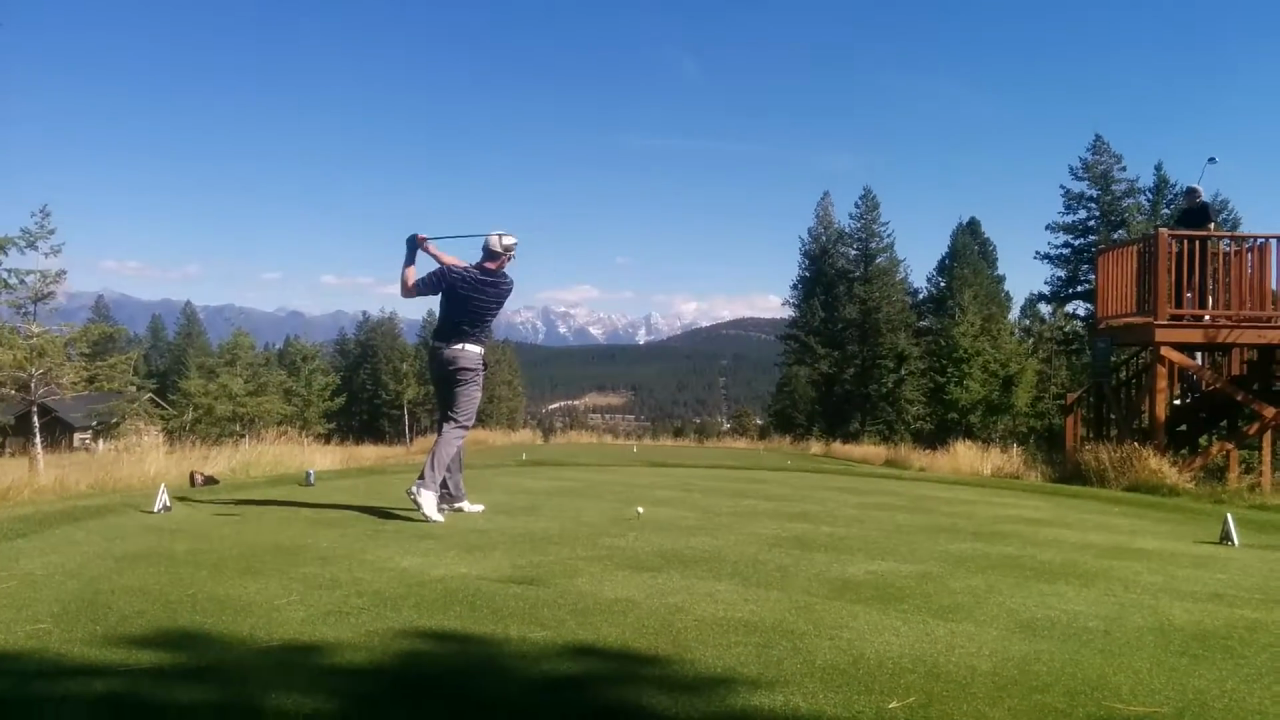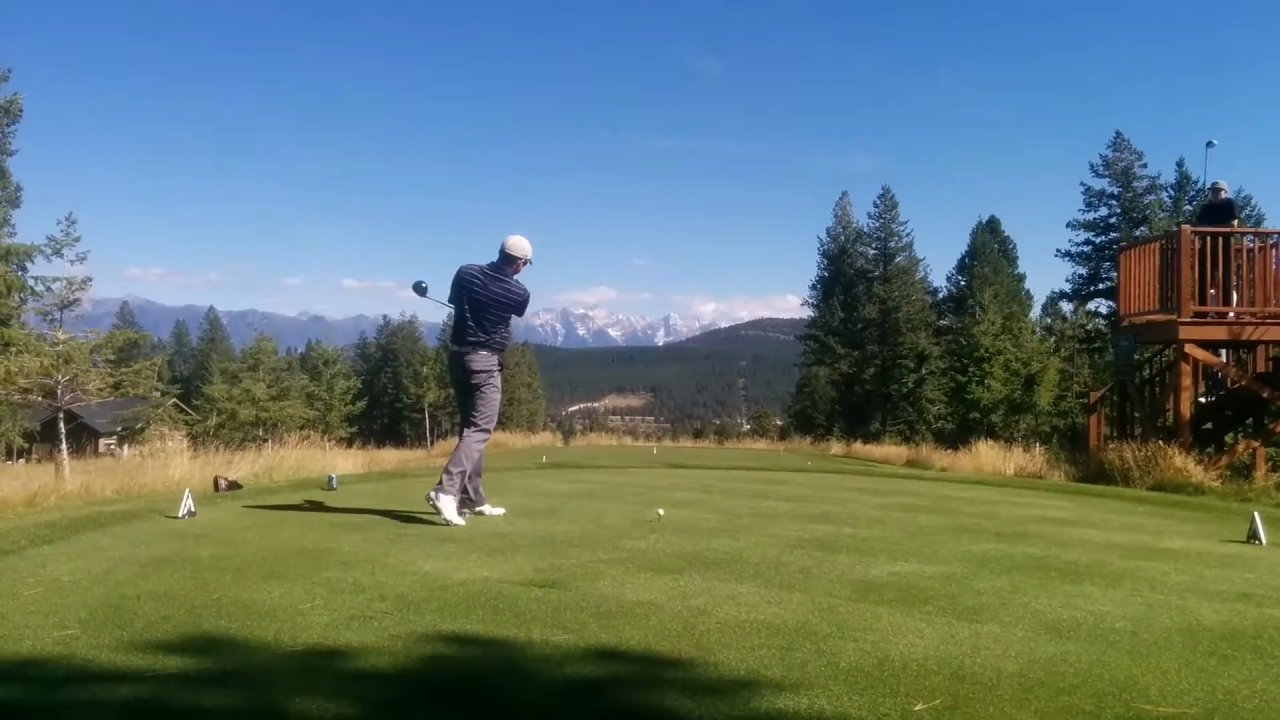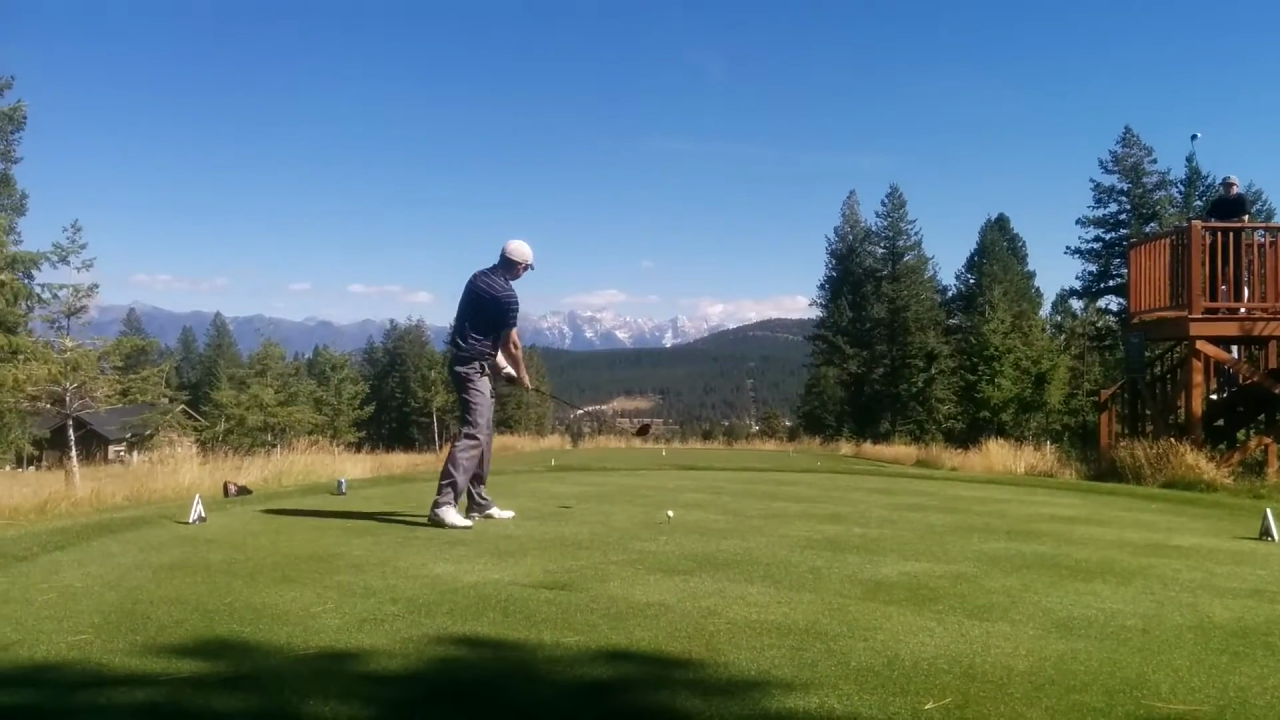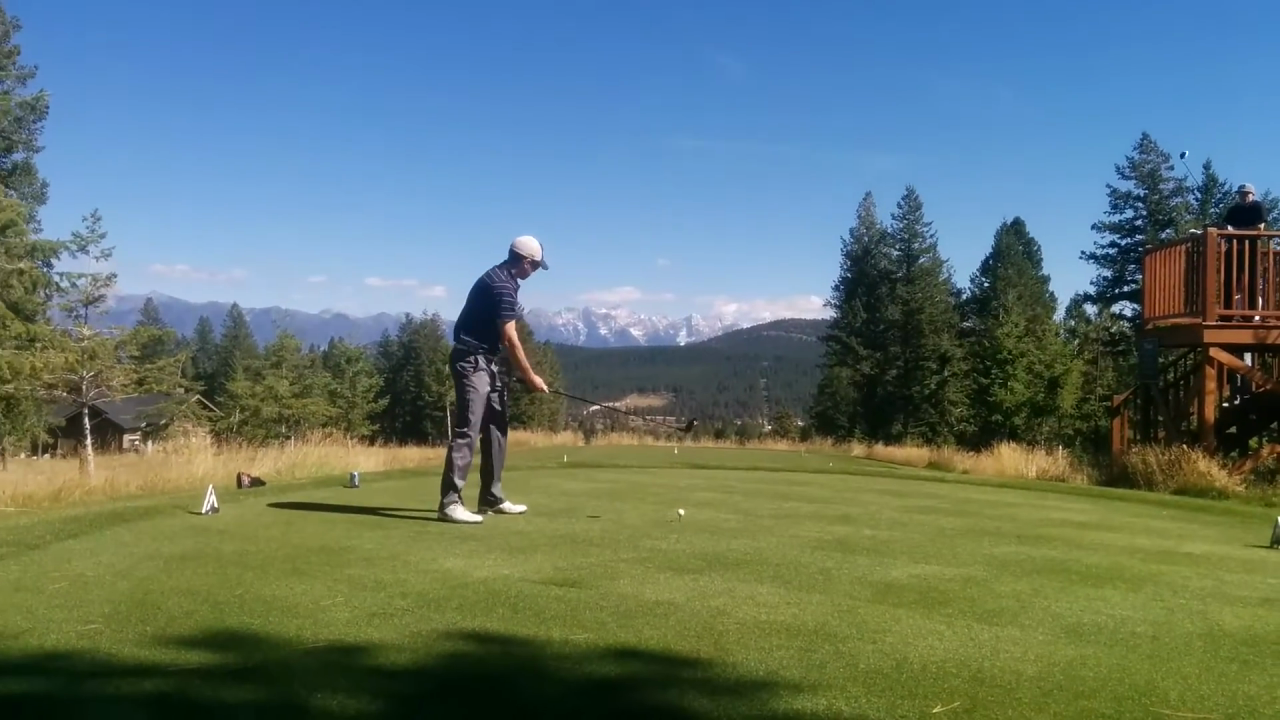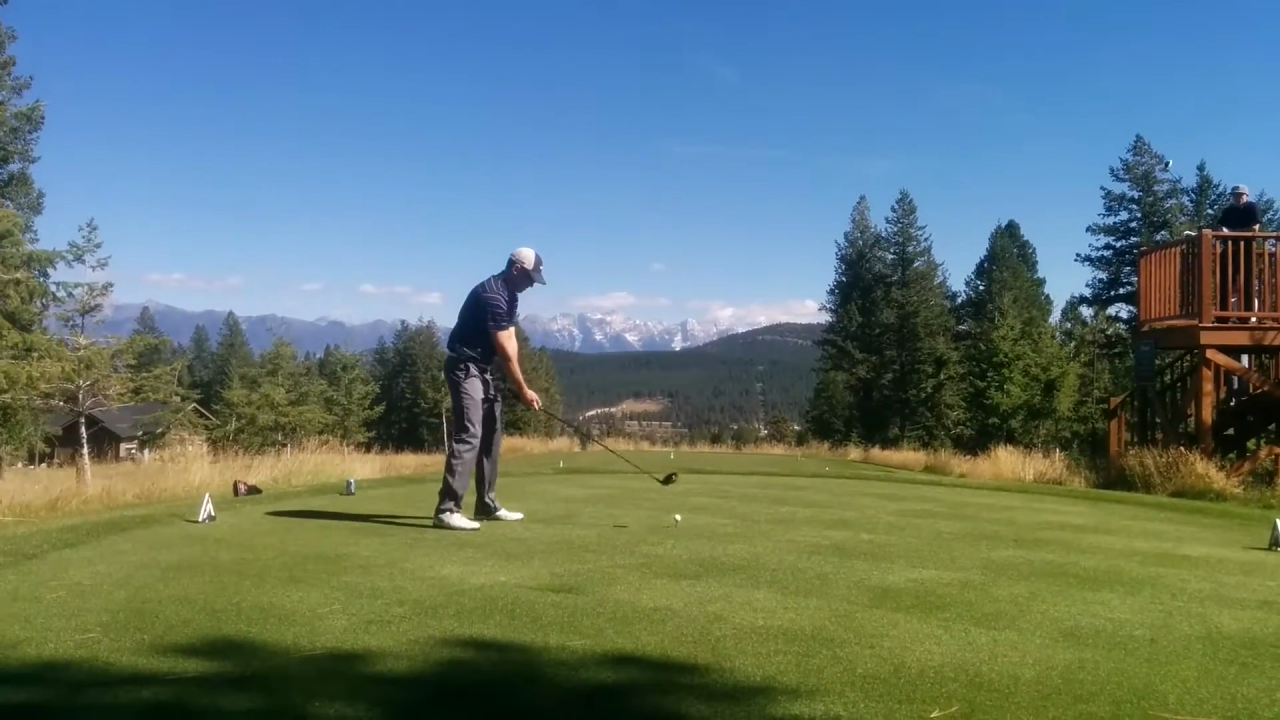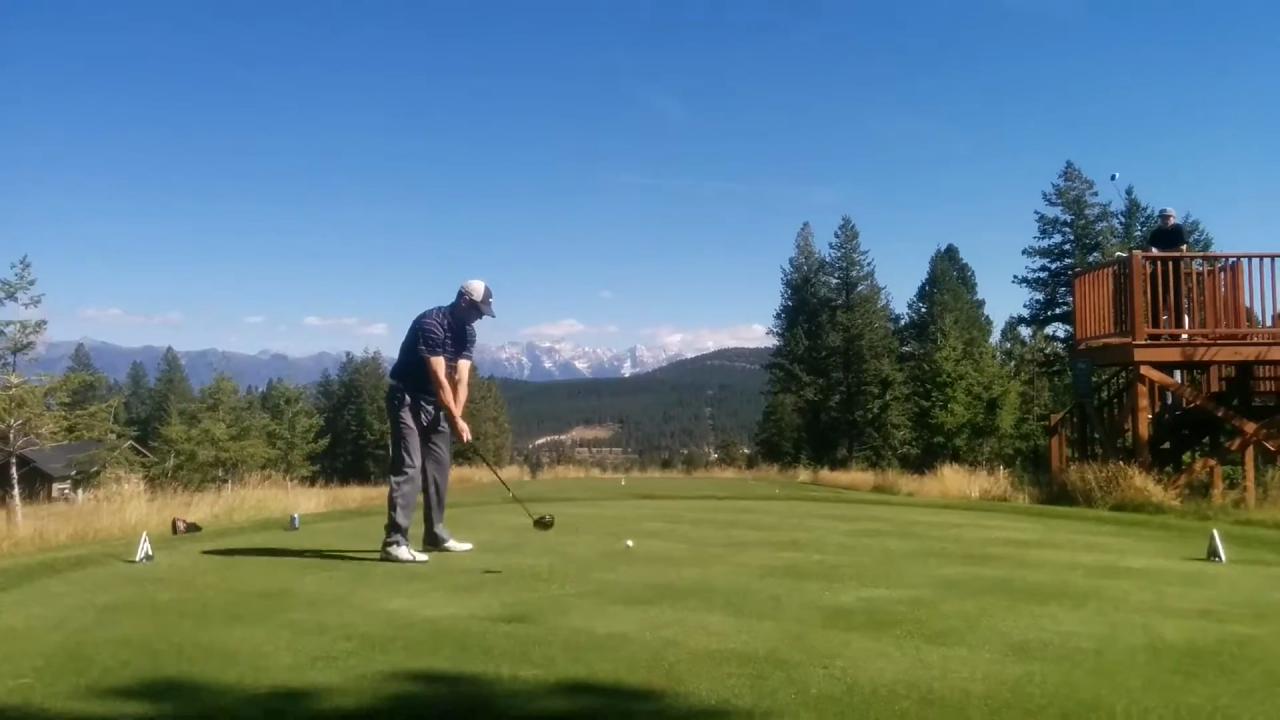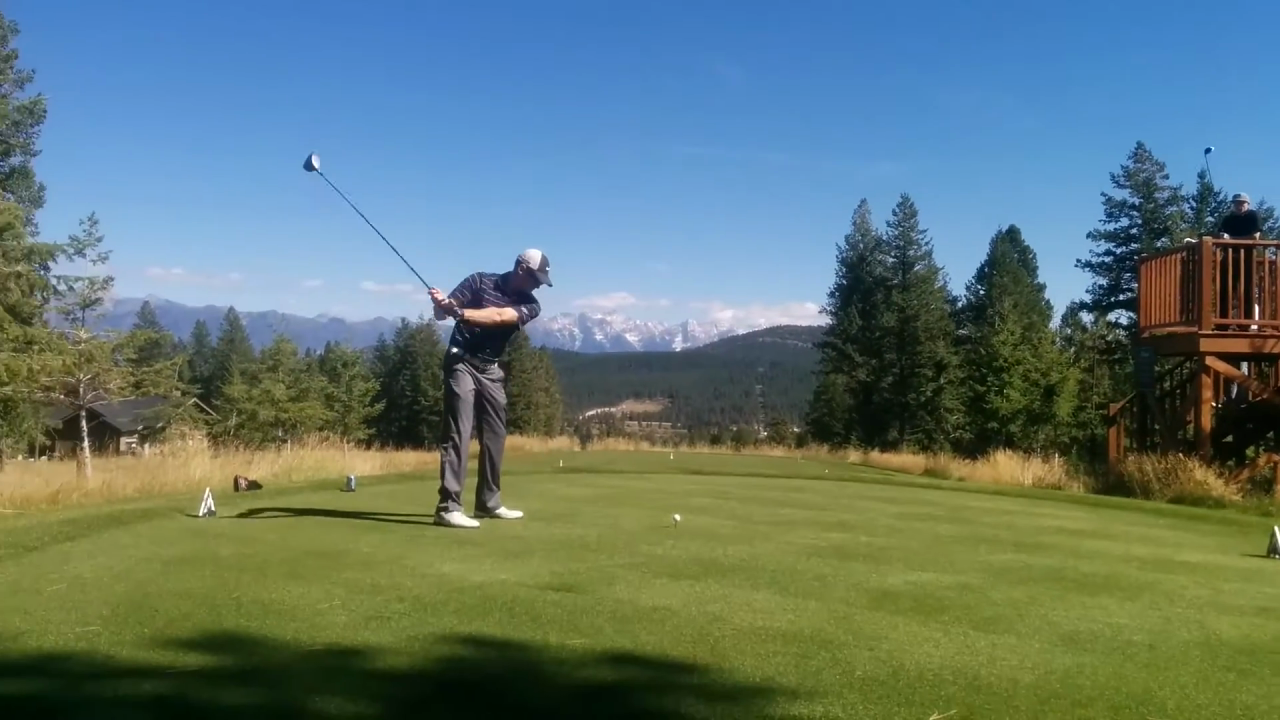
dt=0.3s
person 1, frame 1
left shoulder: (449, 275)
right shoulder: (505, 285)
left elbow: (408, 290)
left wrist: (411, 254)
right wrist: (431, 250)
left hip: (439, 354)
right hip: (468, 358)
left knee: (450, 423)
right knee: (457, 426)
left ankle: (452, 495)
right ankle: (426, 486)
person 1, frame 2
left shoulder: (464, 274)
right shoulder: (520, 294)
left hip: (458, 358)
right hip: (485, 362)
left knee: (471, 428)
right knee: (479, 430)
left ankle: (472, 499)
right ankle: (446, 490)
person 1, frame 3
left shoulder: (480, 278)
right shoulder: (507, 295)
right elbow: (512, 343)
left wrist: (501, 364)
right wrist: (521, 374)
left hip: (470, 363)
right hip: (473, 366)
left knee: (482, 433)
right knee: (473, 433)
left ankle: (479, 503)
right ankle: (444, 503)
person 1, frame 4
left shoulder: (501, 279)
right shoulder: (502, 286)
left elbow: (504, 336)
right elbow: (510, 339)
left wrist: (522, 372)
right wrist: (530, 376)
left hip: (485, 361)
right hip: (472, 360)
left knee: (496, 428)
right knee: (468, 429)
left ankle: (492, 497)
right ankle: (449, 503)
person 1, frame 5
left shoulder: (510, 296)
right shoulder: (491, 295)
left elbow: (511, 341)
right elbow: (504, 349)
left wrist: (516, 385)
right wrist: (523, 388)
left hip: (483, 369)
right hip: (464, 367)
left knee: (490, 436)
right knee: (469, 434)
left ankle: (487, 504)
right ankle: (447, 509)
person 1, frame 6
left shoulder: (466, 332)
right shoulder: (431, 323)
left elbow: (461, 378)
right elbow: (438, 377)
left wrist: (456, 416)
right wrist: (456, 419)
left hip: (432, 401)
right hip: (406, 397)
left knee: (438, 467)
right knee: (409, 467)
left ankle: (436, 535)
right ankle: (394, 542)
person 1, frame 7
left shoulder: (530, 306)
right shoulder: (479, 282)
left elbow: (498, 317)
right elbow: (440, 313)
left wrist: (460, 311)
right wrist: (444, 304)
left hip: (490, 369)
right hip: (461, 363)
left knee: (495, 436)
right knee: (458, 434)
left ankle: (488, 502)
right ankle: (448, 507)
